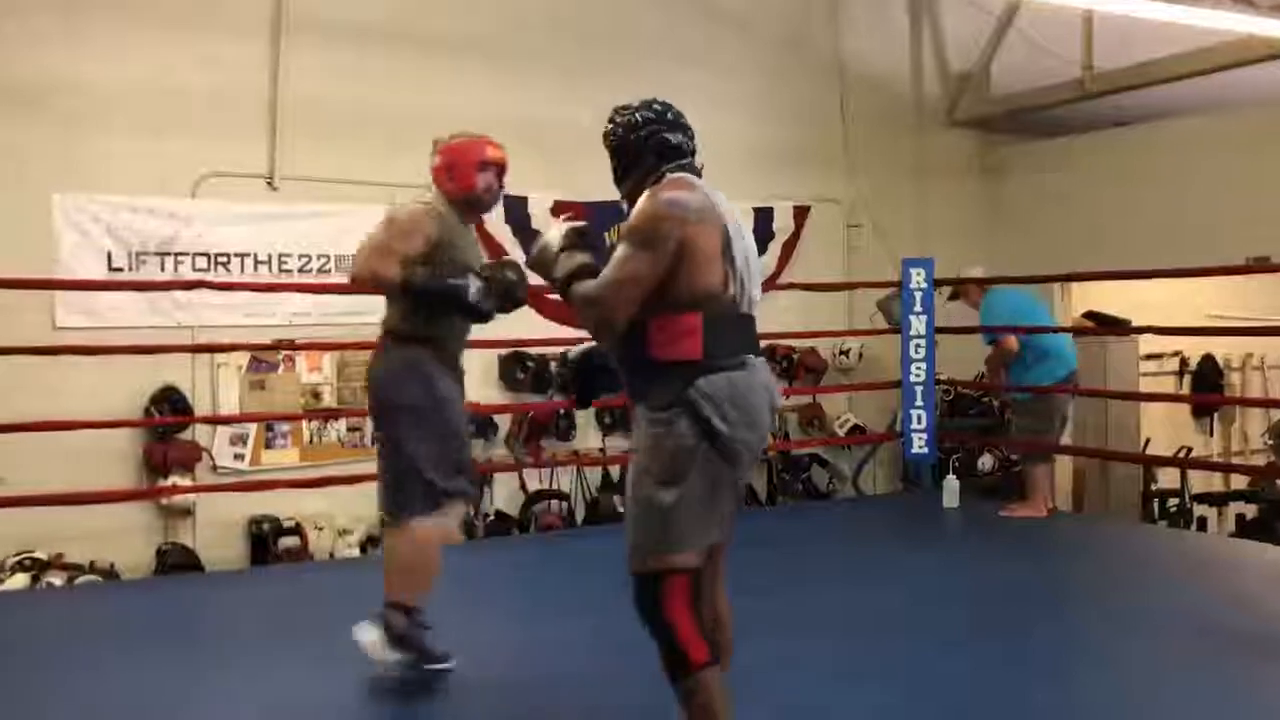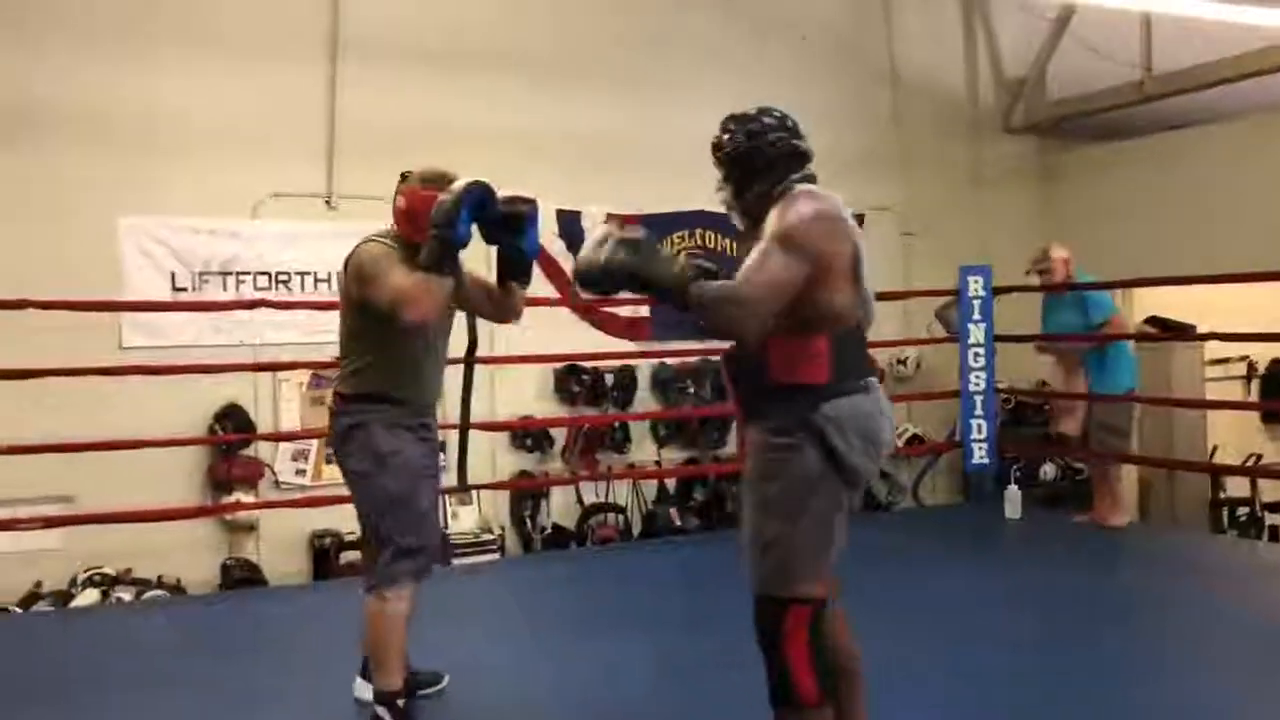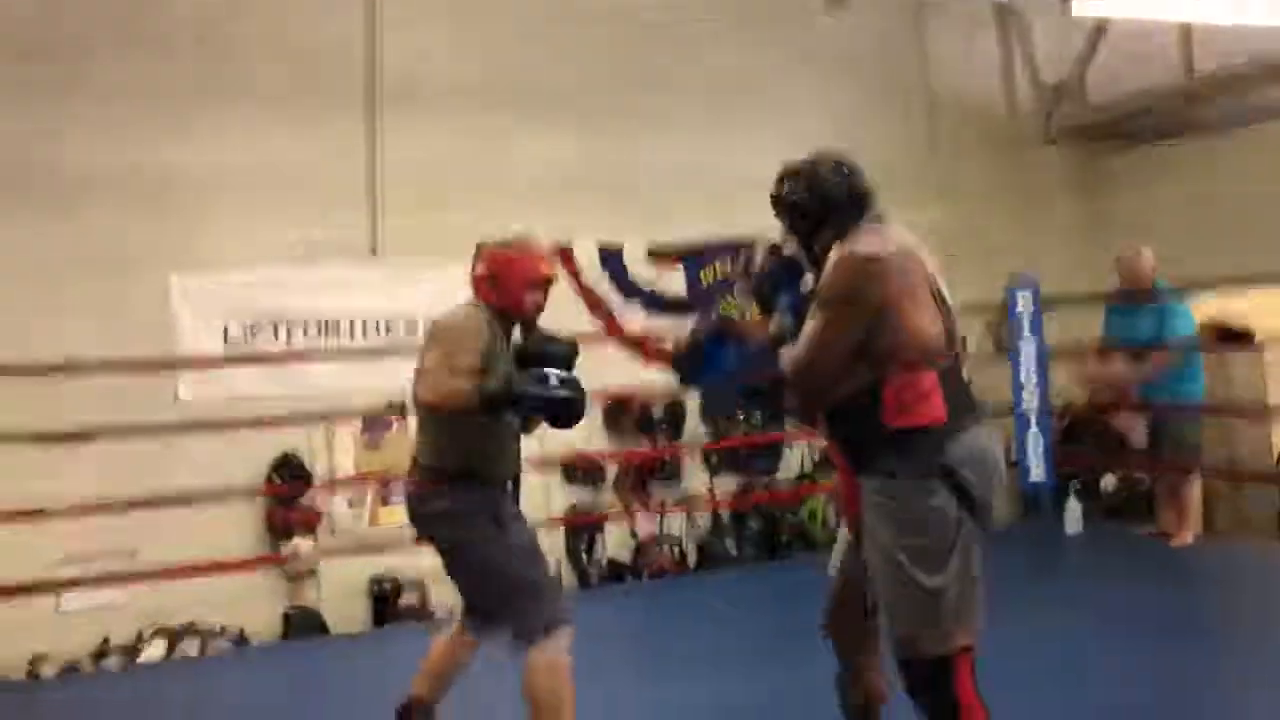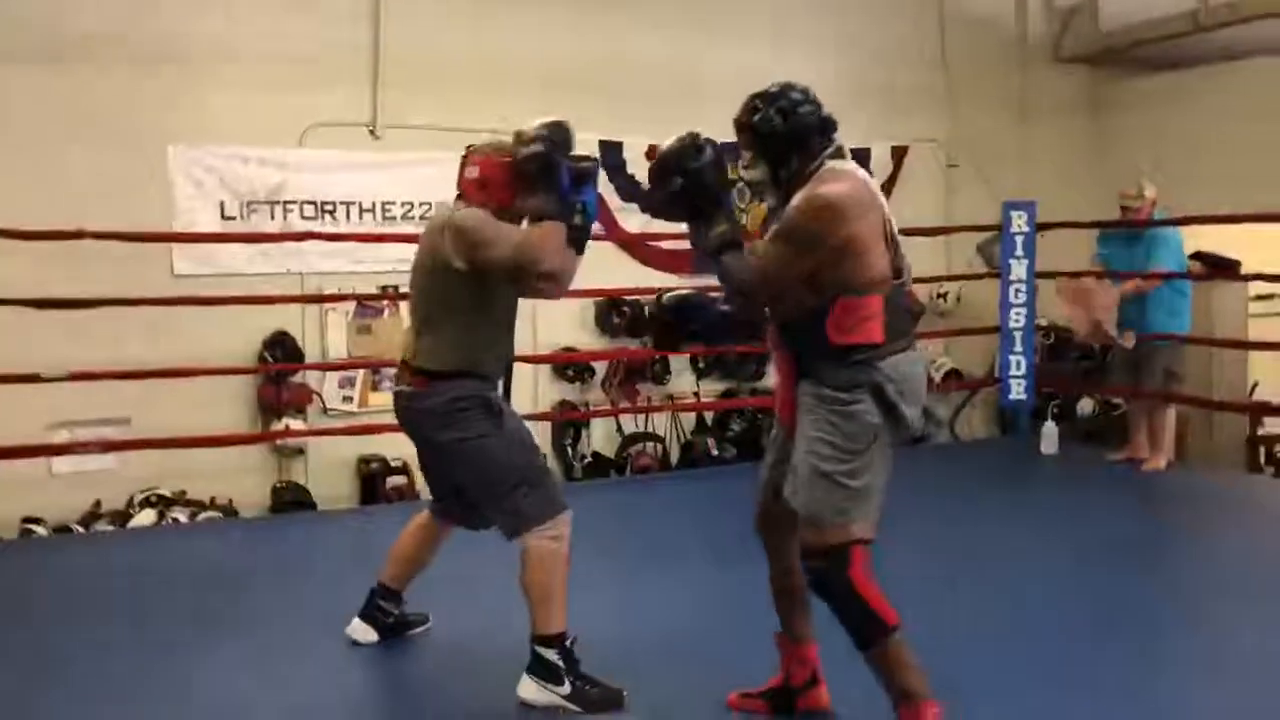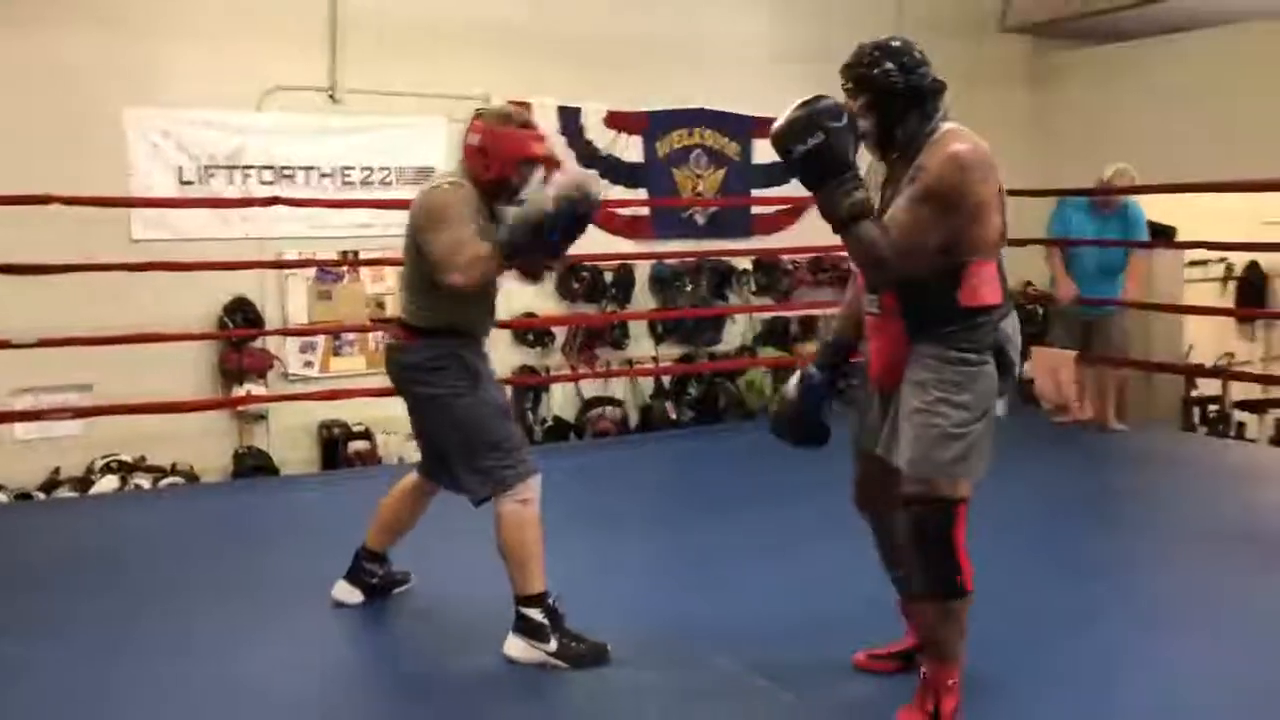
dt=0.7s
person 1, frame 1
left shoulder: (666, 199)
right shoulder: (710, 205)
left elbow: (606, 311)
left wrist: (563, 264)
right wrist: (608, 355)
left hip: (695, 404)
right hip: (734, 393)
left knee: (664, 585)
right knee: (702, 572)
person 1, frame 2
left shoulder: (805, 213)
right shoulder: (804, 219)
left elbow: (743, 308)
right elbow: (766, 320)
left wrist: (655, 273)
right wrist: (690, 280)
left hip: (811, 431)
right hip: (819, 425)
left knee: (784, 615)
right knee: (811, 600)
person 1, frame 3
left shoulder: (860, 258)
right shoulder: (876, 255)
left elbow: (808, 384)
right elbow: (829, 389)
right wrist: (767, 356)
left hip: (924, 474)
right hip: (898, 472)
left knee: (932, 665)
right knee: (846, 627)
person 1, frame 4
left shoulder: (826, 198)
right shoulder: (820, 192)
left elbow: (753, 287)
right elbow: (790, 299)
left wrist: (706, 214)
left hip: (857, 390)
right hip: (827, 386)
left knee: (833, 560)
right knee: (776, 525)
person 1, frame 5
left shoulder: (953, 158)
right shoulder: (901, 161)
left elbow: (889, 262)
right elbow: (871, 276)
left wrist: (833, 182)
right wrist: (823, 365)
left hip: (957, 353)
right hip: (900, 351)
left knee: (931, 514)
right knee: (877, 496)
right ankle: (926, 637)
person 2, frame 1
left shoulder: (461, 228)
right shoulder: (422, 215)
right elbow: (365, 268)
left wrist: (488, 290)
right wrist: (441, 287)
left hip: (428, 368)
right hip: (414, 366)
left knee: (412, 501)
right knee: (445, 496)
left ankle: (394, 623)
right ankle: (397, 624)
person 2, frame 2
left shoulder: (438, 265)
right shoulder: (375, 257)
left elbow: (506, 310)
right elbow: (415, 308)
left wrist: (516, 249)
right wrist: (446, 240)
left hip: (412, 425)
right hip: (371, 425)
left knee: (405, 558)
right knee: (397, 564)
left ankle: (384, 669)
person 2, frame 3
left shoulder: (496, 336)
right shoulder: (466, 326)
left elbow: (517, 418)
right elbow: (434, 391)
left wrist: (543, 377)
right wrist: (516, 391)
left hip: (472, 494)
right hip: (460, 498)
left knee: (485, 614)
right knee: (548, 627)
person 2, frame 4
left shoulder: (486, 233)
right shoulder: (464, 225)
left elbow: (551, 283)
right elbow: (545, 264)
left wrist: (576, 211)
right wrist: (546, 190)
left hip: (430, 394)
right hip: (456, 400)
left knee: (448, 509)
right knee: (549, 518)
left ankle: (379, 612)
right ankle: (550, 670)
person 2, frame 5
left shoulder: (490, 203)
right shoulder: (448, 197)
left elbow: (532, 264)
right elbow: (461, 274)
left wrist: (560, 220)
right wrist: (522, 233)
left hip: (437, 352)
right hip: (438, 355)
left knee: (434, 473)
right knee: (517, 481)
left ankle: (363, 572)
right ankle: (535, 626)
person 3, frame 1
left shoulder: (991, 305)
right shoulder: (1012, 292)
left elbow: (1010, 347)
left wrist: (992, 366)
right wrist: (999, 368)
left hip: (1044, 374)
right hip: (1063, 367)
left knee: (1032, 440)
right knee: (1043, 439)
left ankle: (1036, 504)
right ankle: (1044, 498)
person 3, frame 2
left shoulder: (1088, 290)
right shoulder: (1051, 299)
left elbow: (1120, 327)
right elbow: (1047, 340)
left wrist: (1078, 348)
right wrist: (1051, 347)
left hip: (1110, 379)
right hip: (1079, 381)
left knee: (1107, 445)
right knee: (1090, 446)
left ankle: (1120, 508)
right ankle: (1101, 506)
person 3, frame 3
left shoulder: (1169, 301)
right shoulder: (1117, 303)
left elbow: (1174, 351)
right elbow: (1110, 345)
left wrist: (1132, 373)
right wrist: (1095, 367)
left hip: (1178, 391)
right hip: (1144, 393)
left knee: (1180, 460)
right knee: (1156, 459)
left ankle: (1188, 525)
right ankle: (1166, 520)
person 3, frame 4
left shoulder: (1165, 235)
right shoulder: (1111, 234)
left elbow: (1154, 278)
right elbow: (1098, 269)
left wrist: (1120, 290)
left hip: (1164, 327)
right hip: (1129, 325)
left knee: (1159, 391)
right knee: (1132, 389)
left ankle: (1161, 452)
right ankle: (1138, 447)
person 3, frame 5
left shoulder: (1132, 213)
right shoulder: (1070, 205)
left elbow: (1137, 253)
right elbow: (1053, 247)
left wrist: (1131, 283)
right wrist: (1062, 279)
left hip: (1109, 298)
right hip: (1072, 295)
left knee: (1111, 357)
right knee: (1071, 355)
left ankle: (1108, 414)
right ankle: (1083, 408)
